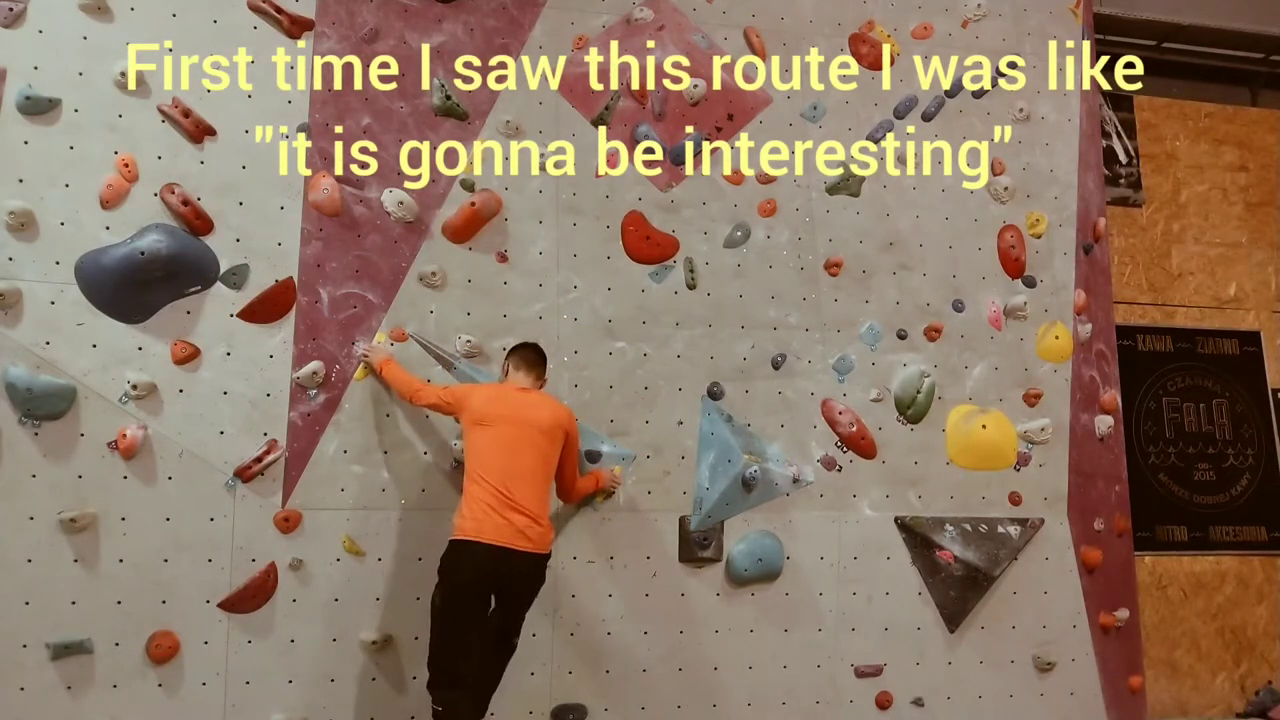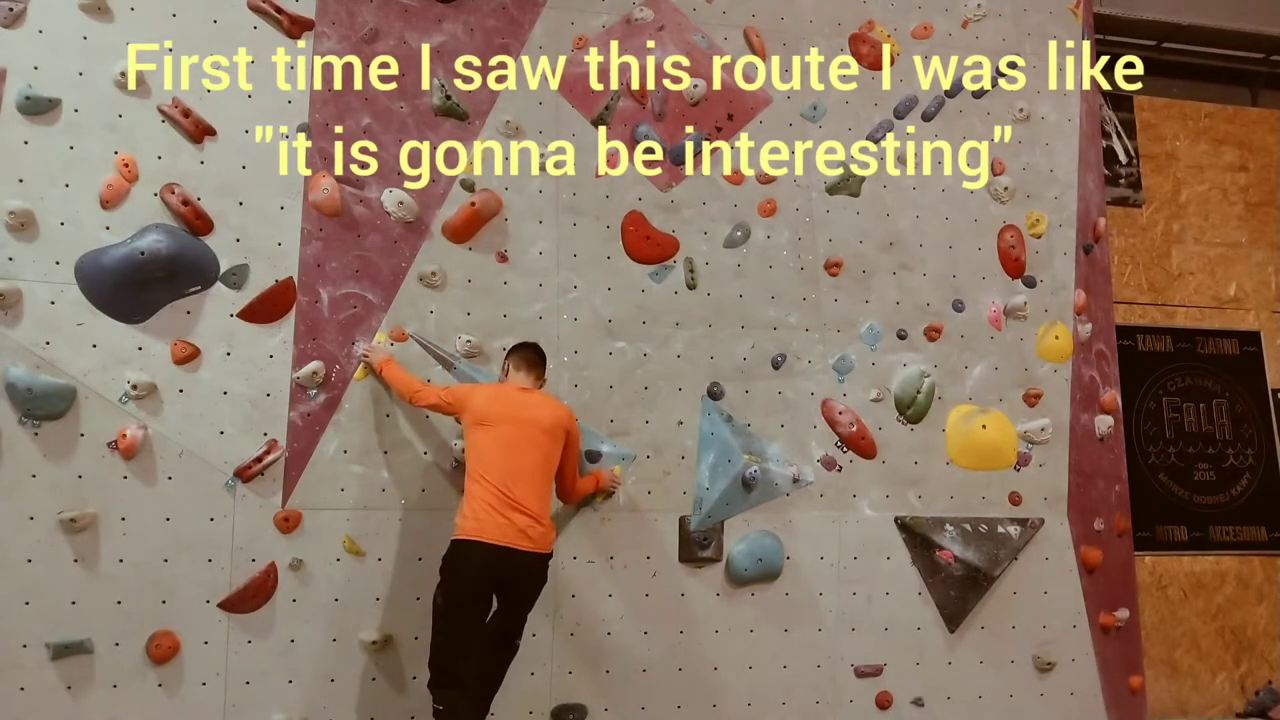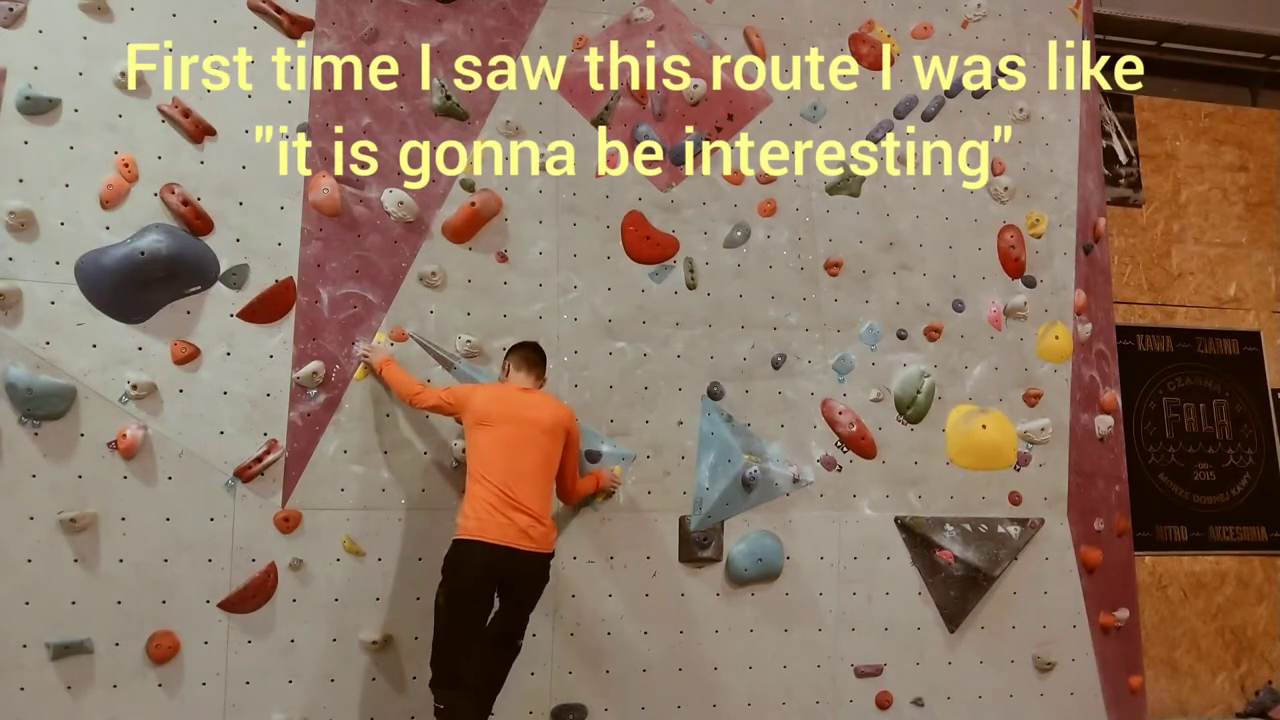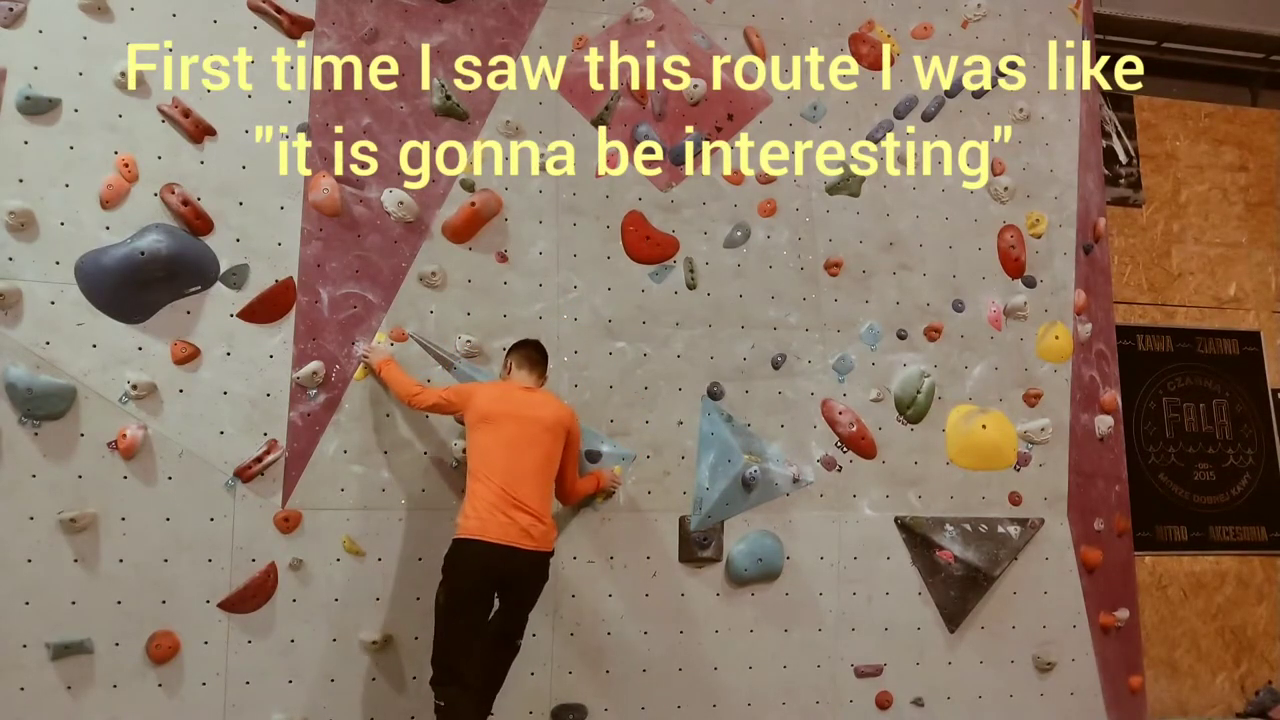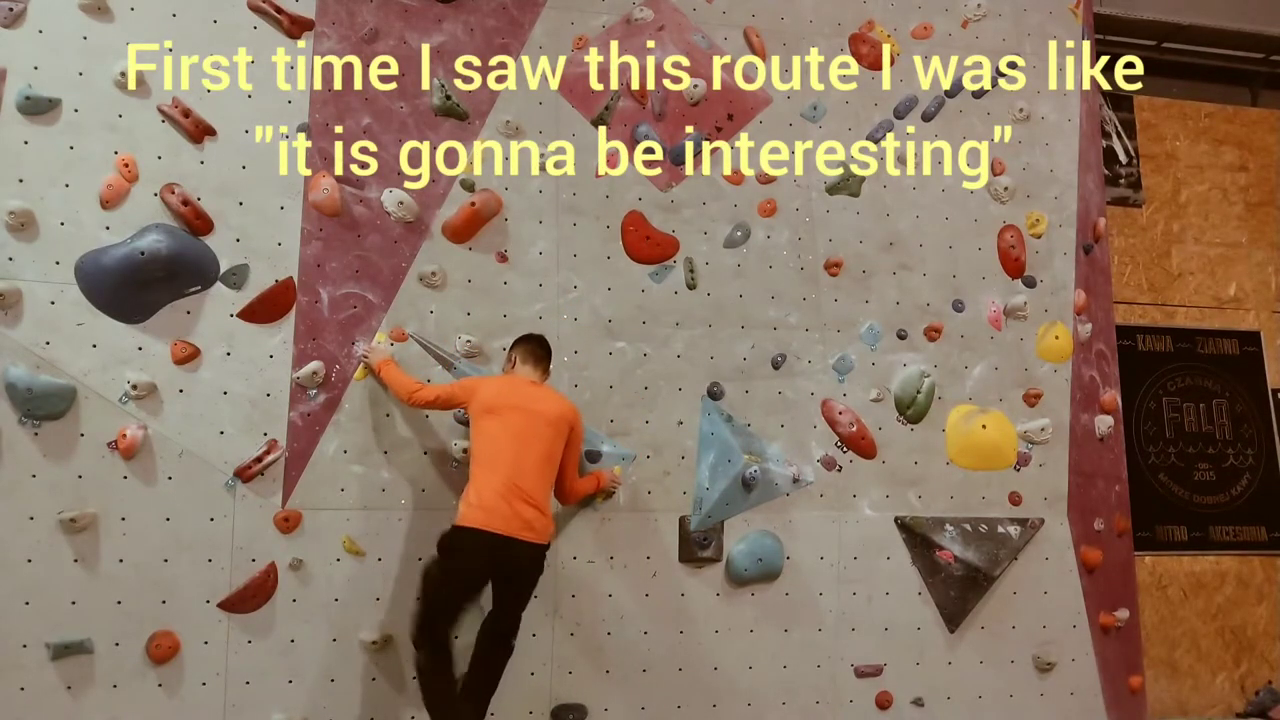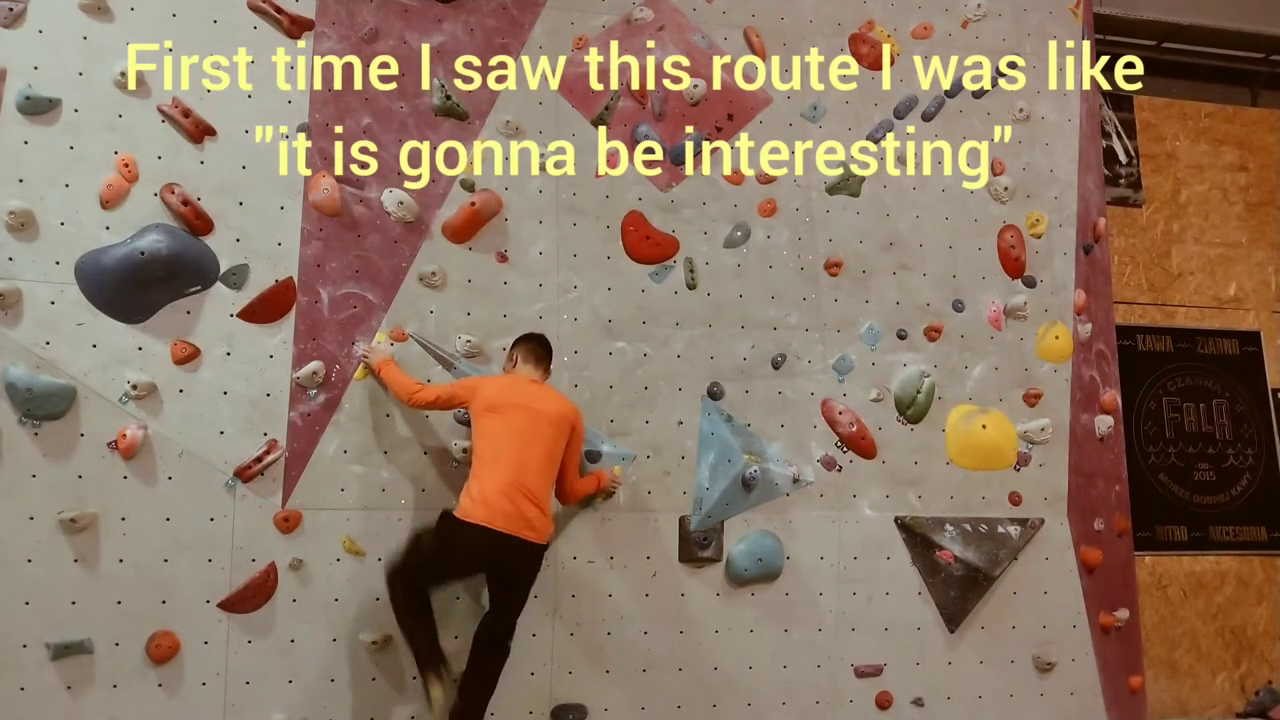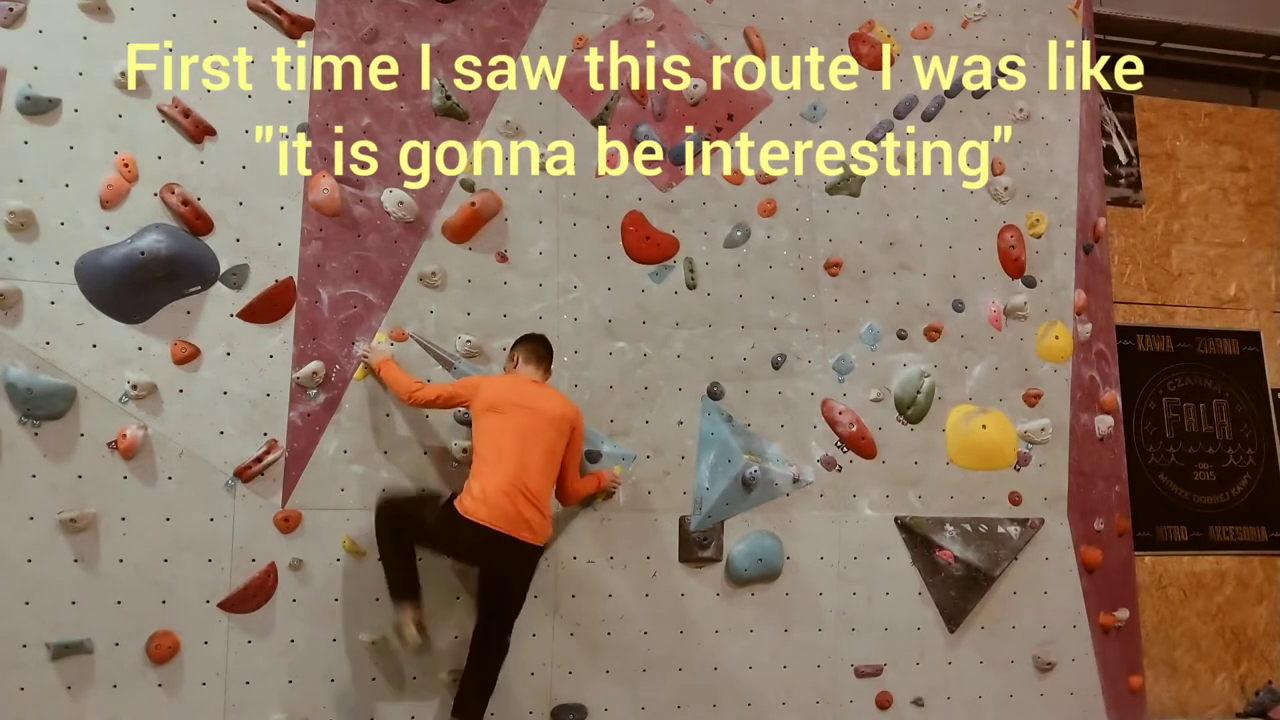
dt=0.1s
person 1, frame 1
left shoulder: (475, 397)
right shoulder: (561, 416)
left elbow: (417, 392)
right elbow: (568, 492)
left wrist: (384, 362)
right wrist: (598, 480)
left hip: (473, 546)
right hip: (531, 553)
left knee: (451, 667)
right knee: (499, 642)
person 1, frame 2
left shoulder: (475, 397)
right shoulder: (562, 416)
left elbow: (417, 393)
right elbow: (568, 493)
left wrist: (384, 363)
right wrist: (598, 480)
left hip: (475, 546)
right hip: (532, 553)
left knee: (452, 665)
right knee: (501, 644)
person 1, frame 3
left shoulder: (476, 398)
right shoulder: (563, 416)
left elbow: (417, 395)
right elbow: (568, 493)
left wrist: (384, 363)
right wrist: (599, 480)
left hip: (476, 545)
right hip: (534, 554)
left knee: (453, 667)
right knee: (503, 644)
person 1, frame 4
left shoulder: (477, 396)
right shoulder: (564, 415)
left elbow: (416, 396)
right elbow: (567, 493)
left wrist: (384, 363)
right wrist: (598, 480)
left hip: (477, 545)
right hip: (534, 552)
left knee: (453, 664)
right knee: (502, 643)
person 1, frame 5
left shoulder: (483, 388)
right shoulder: (567, 412)
left elbow: (416, 395)
right elbow: (566, 493)
left wrist: (383, 364)
right wrist: (599, 480)
left hip: (475, 532)
right hip: (531, 545)
left knee: (431, 637)
right knee: (500, 636)
person 1, frame 6
left shoulder: (485, 387)
right shoulder: (568, 411)
left elbow: (416, 395)
right elbow: (567, 492)
left wrist: (383, 364)
right wrist: (598, 480)
left hip: (475, 527)
right hip: (530, 543)
left knee: (404, 578)
right knee: (496, 635)
left ankle: (434, 677)
person 1, frame 7
left shoulder: (487, 386)
right shoulder: (569, 413)
left elbow: (416, 394)
right elbow: (568, 494)
left wrist: (383, 363)
right wrist: (599, 480)
left hip: (471, 524)
right hip: (525, 544)
left knee: (393, 512)
right knee: (494, 630)
left ankle: (409, 616)
